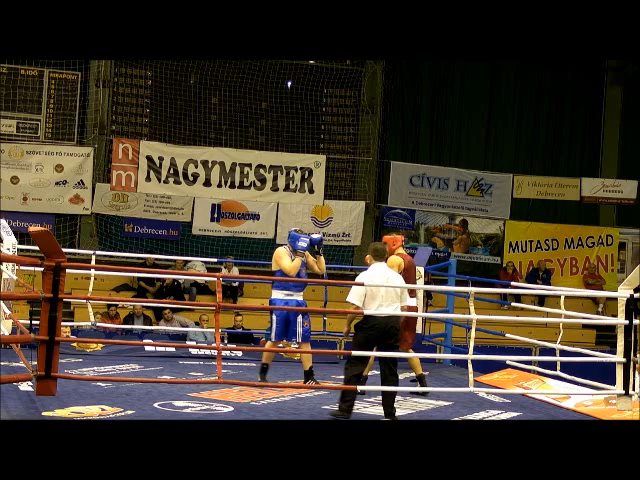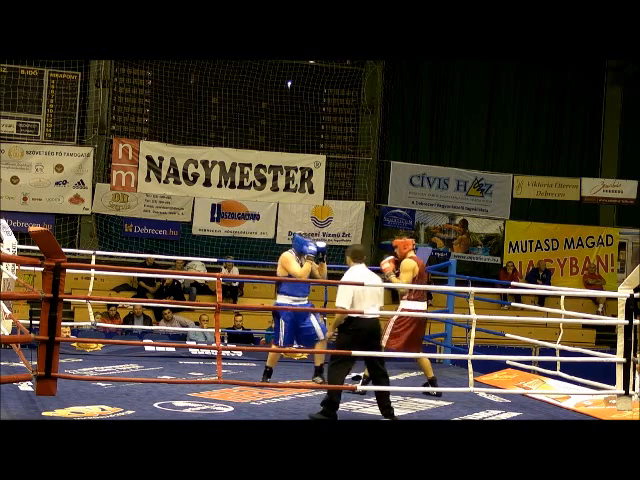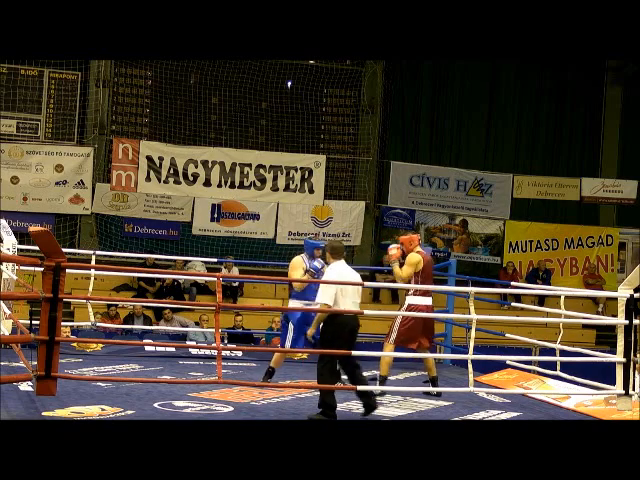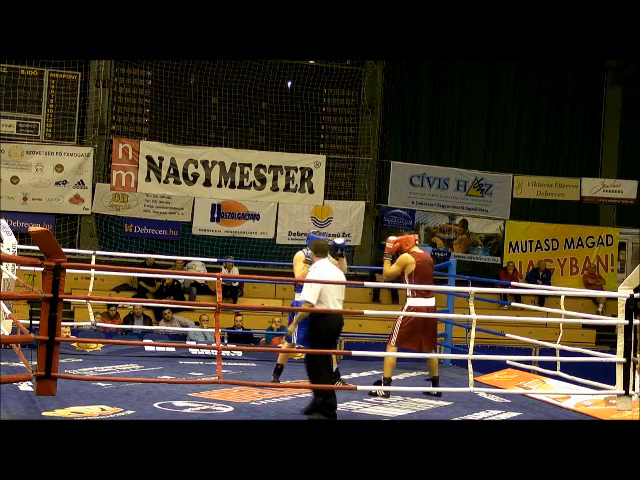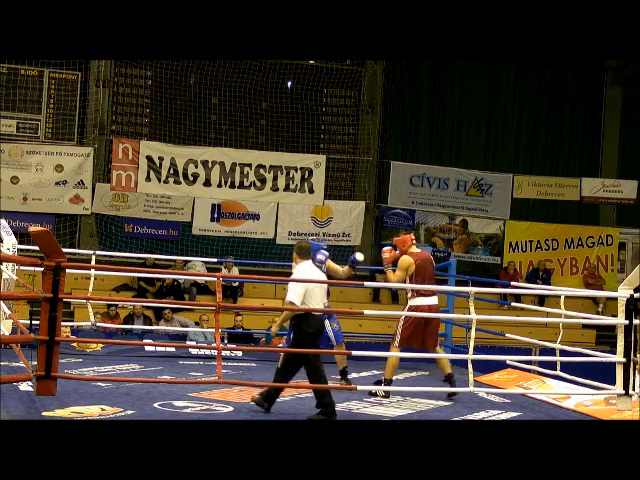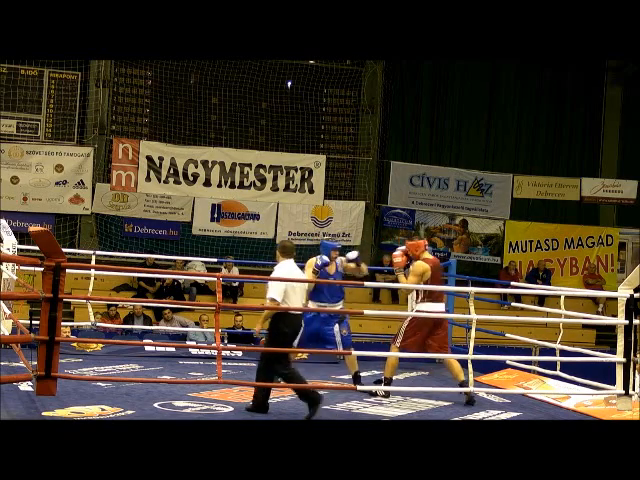
dt=0.2s
person 1, frame 1
left shoulder: (365, 276)
right shoulder: (397, 277)
left elbow: (355, 307)
right elbow: (404, 307)
left wrist: (347, 325)
left hip: (370, 323)
right hip: (392, 323)
left knee: (354, 365)
right knee: (389, 369)
left ankle: (345, 407)
right ankle: (389, 412)
person 1, frame 2
left shoulder: (348, 278)
right shoulder: (375, 278)
left elbow: (342, 310)
left wrist: (331, 329)
left hip: (354, 326)
right hip: (373, 324)
left knee: (337, 366)
right knee: (378, 369)
left ankle: (329, 410)
right ankle: (387, 410)
person 1, frame 3
left shoulder: (330, 275)
right shoulder: (354, 274)
left elbow: (325, 307)
left wrist: (314, 326)
left hip: (336, 322)
right hip: (352, 320)
left knee: (327, 366)
right knee: (350, 364)
left ankle: (328, 411)
right ankle: (369, 400)
person 1, frame 4
left shoulder: (315, 273)
right shoulder: (338, 272)
left elbow: (308, 305)
left wrist: (294, 323)
left hip: (322, 320)
right hip: (336, 318)
left knee: (320, 365)
right knee: (314, 362)
left ankle: (328, 410)
right ankle: (319, 403)
person 1, frame 5
left shoulder: (299, 275)
right shoulder: (319, 274)
left elbow: (292, 305)
right elbow: (322, 303)
left wrist: (278, 323)
left hip: (304, 322)
right hip: (316, 321)
left knee: (313, 366)
right knee: (289, 362)
left ankle: (327, 408)
right ankle: (267, 398)
person 1, frame 6
left shoulder: (279, 272)
right shoulder: (300, 273)
left elbow: (274, 303)
left wrist: (260, 322)
left hip: (282, 320)
right hip: (295, 319)
left knee: (280, 365)
right knee: (266, 361)
left ankle: (311, 397)
right ankle: (259, 402)
person 2, frame 1
left shoulder: (394, 259)
right shoulder: (410, 260)
right wrist: (385, 264)
right hip: (412, 306)
right knee: (406, 347)
left ankle: (360, 382)
right ankle: (422, 381)
person 2, frame 2
left shoulder: (407, 263)
right shoulder: (419, 262)
left elbow: (403, 287)
left wrist: (389, 273)
right wrist: (396, 268)
left hip: (408, 309)
right hip: (421, 310)
left knee: (382, 345)
right knee: (416, 350)
left ankle: (364, 382)
right ankle: (433, 385)
person 2, frame 3
left shoulder: (413, 256)
right shoulder: (427, 257)
left elbow: (401, 279)
left wrist: (394, 261)
right wrist: (401, 257)
left hip: (413, 304)
right hip: (427, 305)
left knee: (390, 342)
right knee: (424, 347)
left ankle: (381, 383)
right ankle: (434, 385)
person 2, frame 4
left shoulder: (406, 257)
right shoulder: (428, 257)
left elbow: (387, 274)
left wrist: (388, 255)
left hip: (414, 306)
right hip: (430, 305)
left knee: (392, 345)
right knee: (429, 347)
left ankle: (384, 386)
right ankle: (435, 385)
person 2, frame 5
left shoulder: (405, 259)
right shoulder: (428, 256)
left elbow: (394, 282)
left wrist: (387, 264)
left hip: (416, 306)
right hip: (433, 304)
left knee: (395, 347)
right knee: (434, 347)
left ankle: (385, 387)
right ankle: (451, 382)
person 2, frame 6
left shoulder: (419, 265)
right shoulder: (435, 261)
left elbow: (407, 288)
left wrist: (399, 269)
right wrist: (408, 260)
left hip: (423, 312)
right hip: (440, 311)
left knee: (396, 347)
right knee: (444, 353)
left ankle: (385, 387)
right ankle: (466, 389)
person 3, frame 1
left shoulder: (304, 253)
right shoulder: (281, 251)
left elbow: (321, 270)
right elbow: (291, 271)
left wrist: (318, 251)
right wrist: (300, 252)
left hip: (297, 301)
right hip: (280, 301)
left knee: (304, 340)
right knee: (275, 339)
left ankle: (309, 377)
right ankle: (263, 373)
person 3, frame 2
left shoulder: (306, 257)
right shoulder: (287, 256)
left elbow: (321, 276)
right elbow: (301, 275)
left wrist: (322, 258)
right wrist: (309, 257)
left hip: (303, 305)
right hip: (286, 306)
left knee: (321, 336)
right knee: (280, 343)
left ankle: (318, 374)
right ankle: (266, 375)
person 3, frame 3
left shoulder: (320, 262)
right shoulder: (298, 261)
right elbow: (297, 287)
right wrist: (311, 272)
right hip: (297, 310)
right knee: (286, 346)
right ankle: (268, 376)
person 3, frame 4
left shoulder: (326, 256)
right shoulder: (301, 255)
left elbow: (342, 270)
right elbow: (300, 278)
left wrist: (340, 254)
right wrist: (309, 260)
right hip: (303, 303)
right knee: (291, 341)
left ankle: (336, 378)
right ankle: (277, 372)
person 3, frame 5
left shoulder: (326, 262)
left elbow: (342, 274)
left wrist: (352, 264)
right wrist: (317, 264)
left knee: (338, 341)
left ankle: (344, 377)
person 3, frame 6
left shoulder: (342, 261)
right shoulder: (312, 263)
left elbow: (362, 272)
right elbow: (307, 286)
left wrist: (357, 261)
right wrist: (316, 269)
left hip: (335, 312)
right hip: (314, 312)
left knee: (346, 346)
right knee: (297, 344)
left ankle: (357, 381)
